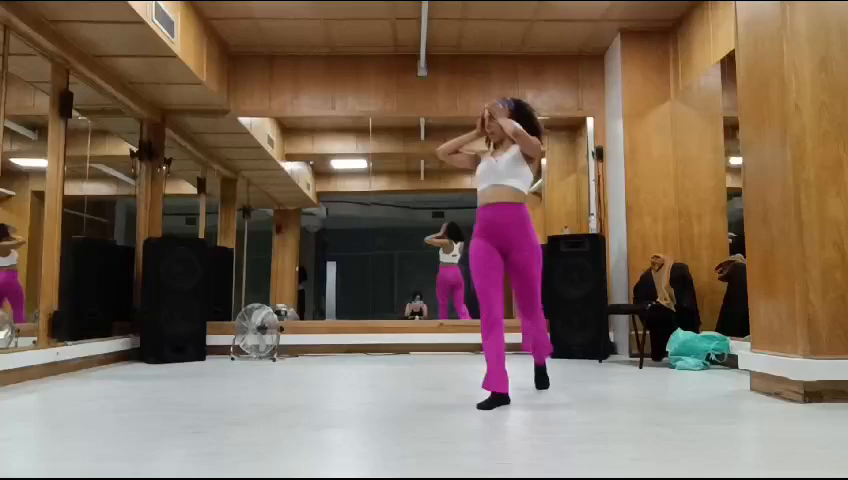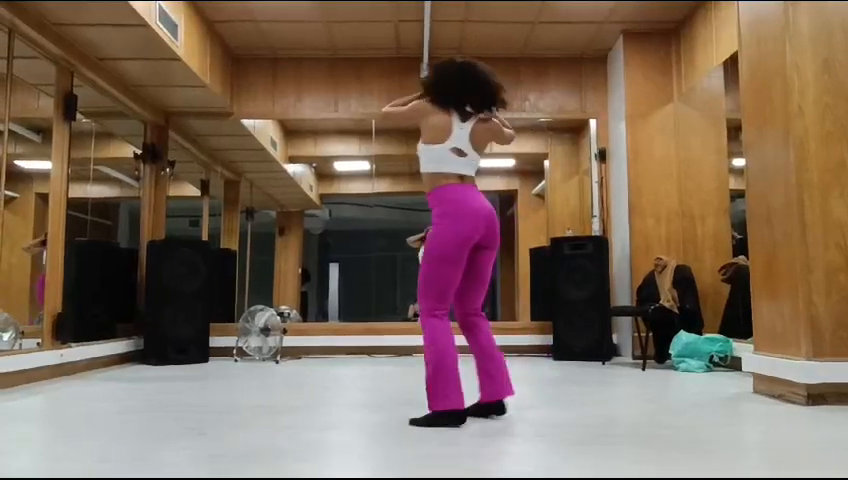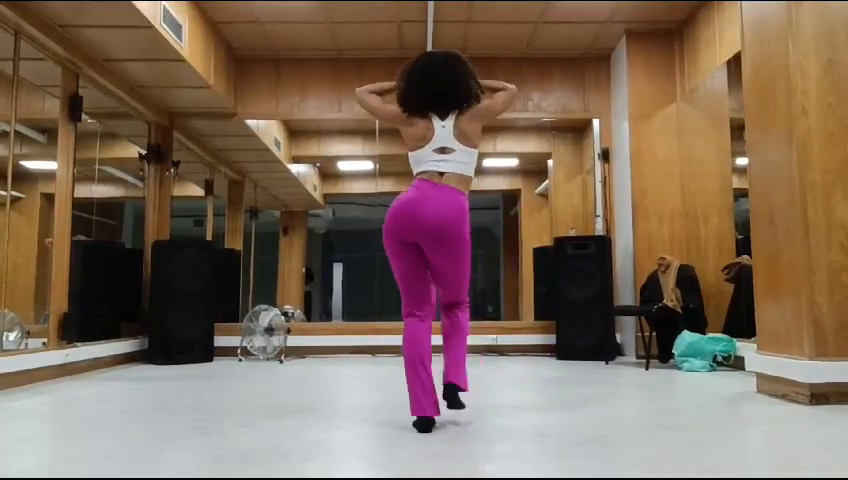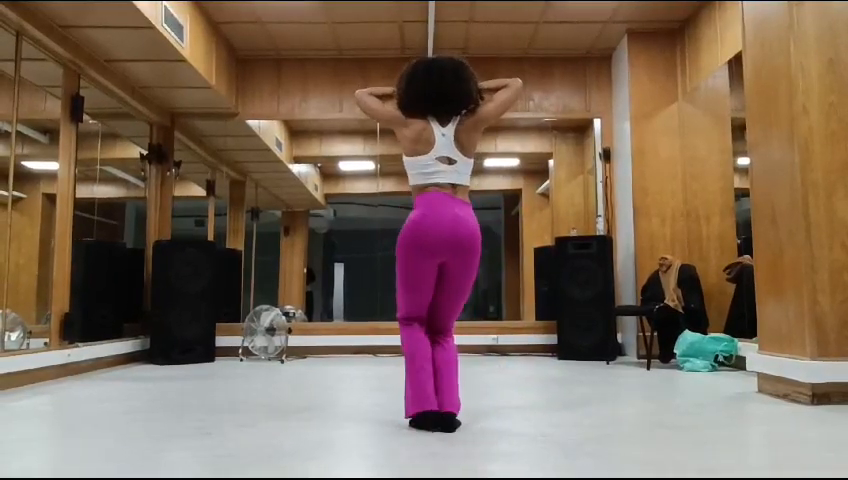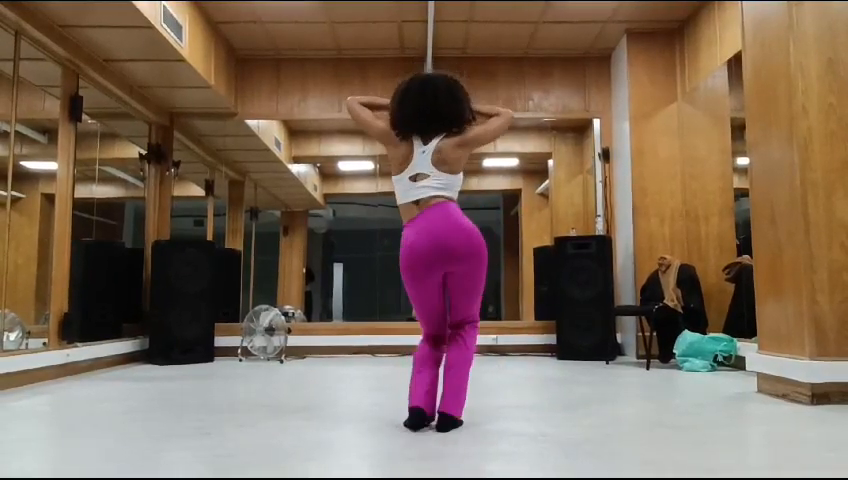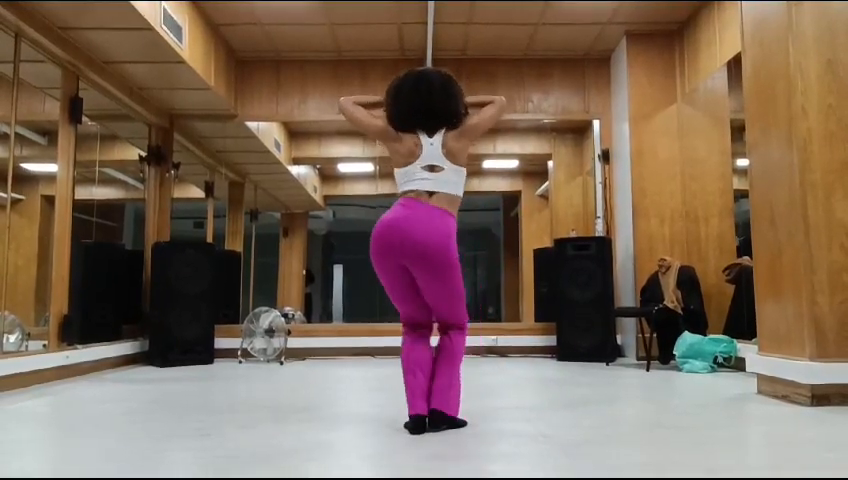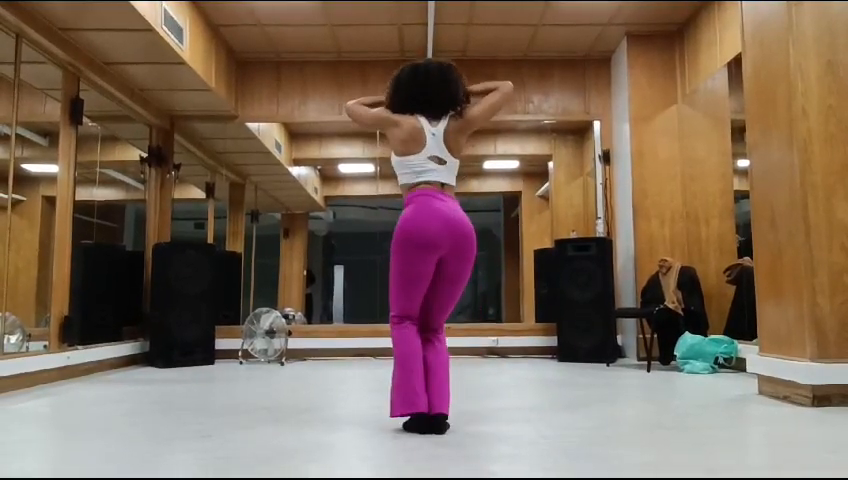
dt=0.5s
person 1, frame 1
left shoulder: (528, 150)
right shoulder: (481, 158)
left elbow: (536, 143)
right elbow: (442, 153)
left wrist: (502, 120)
right wrist: (475, 133)
left hip: (518, 229)
right hip: (483, 232)
left knee: (529, 306)
right knee: (490, 312)
left ankle: (540, 360)
right ankle: (498, 388)
person 1, frame 2
left shoulder: (429, 110)
right shoulder: (484, 125)
left elbow: (387, 113)
right elbow: (510, 134)
left wrist: (424, 96)
right wrist: (485, 108)
left hip: (452, 213)
right hip: (482, 212)
left knee: (433, 309)
right knee: (470, 311)
left ankle: (447, 405)
right ankle: (493, 395)
person 1, frame 3
left shoulder: (410, 121)
right shoulder: (473, 116)
left elbow: (362, 93)
right elbow: (510, 90)
left wrist: (400, 84)
right wrist: (473, 83)
left hip: (405, 209)
right hip: (449, 214)
left knee: (417, 312)
right knee: (455, 303)
left ankle: (424, 410)
right ankle: (453, 383)
person 1, frame 4
left shoulder: (407, 125)
right shoulder: (471, 124)
left elbow: (362, 96)
right elbow: (514, 85)
left wrist: (400, 90)
right wrist: (476, 88)
left hip: (425, 223)
right hip: (466, 227)
left knee: (412, 320)
right knee: (441, 328)
left ankle: (424, 407)
right ankle: (448, 410)
person 1, frame 5
left shoulder: (396, 143)
right shoulder: (458, 143)
left elbow: (352, 103)
right elbow: (506, 116)
left wrist: (393, 103)
right wrist: (469, 109)
left hip: (414, 245)
right hip: (456, 232)
left knee: (434, 333)
right knee: (464, 327)
left ankle: (419, 405)
right ankle: (448, 411)
person 1, frame 6
left shoulder: (397, 139)
right shoulder: (459, 136)
left elbow: (346, 104)
right elbow: (499, 103)
left wrist: (386, 99)
right wrist: (460, 101)
left hip: (391, 230)
right hip: (435, 237)
left knee: (415, 325)
right knee: (453, 326)
left ankle: (418, 412)
right ankle: (442, 409)
person 1, frame 7
left shoulder: (396, 122)
right shoulder: (459, 125)
left elbow: (351, 106)
right elbow: (506, 87)
left wrist: (389, 99)
right wrist: (465, 91)
left hip: (419, 222)
right hip: (459, 225)
left knee: (403, 319)
right knee: (433, 327)
left ankle: (417, 408)
right ankle: (438, 412)
